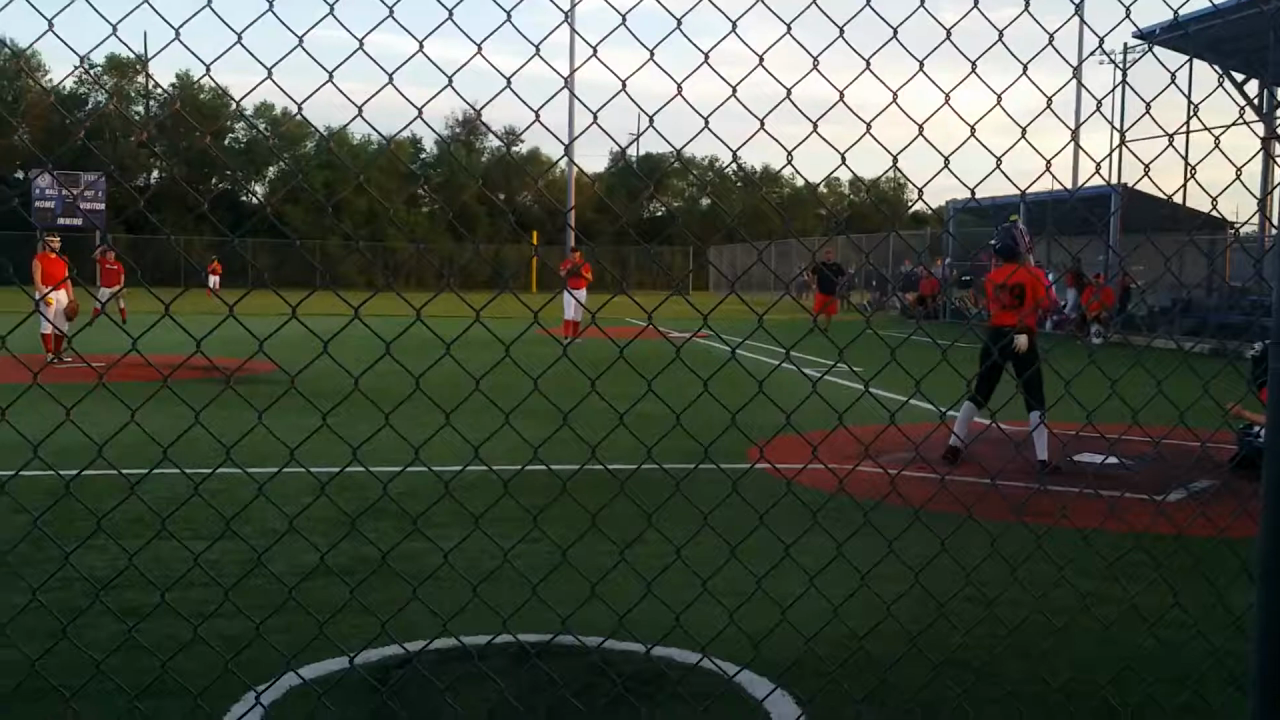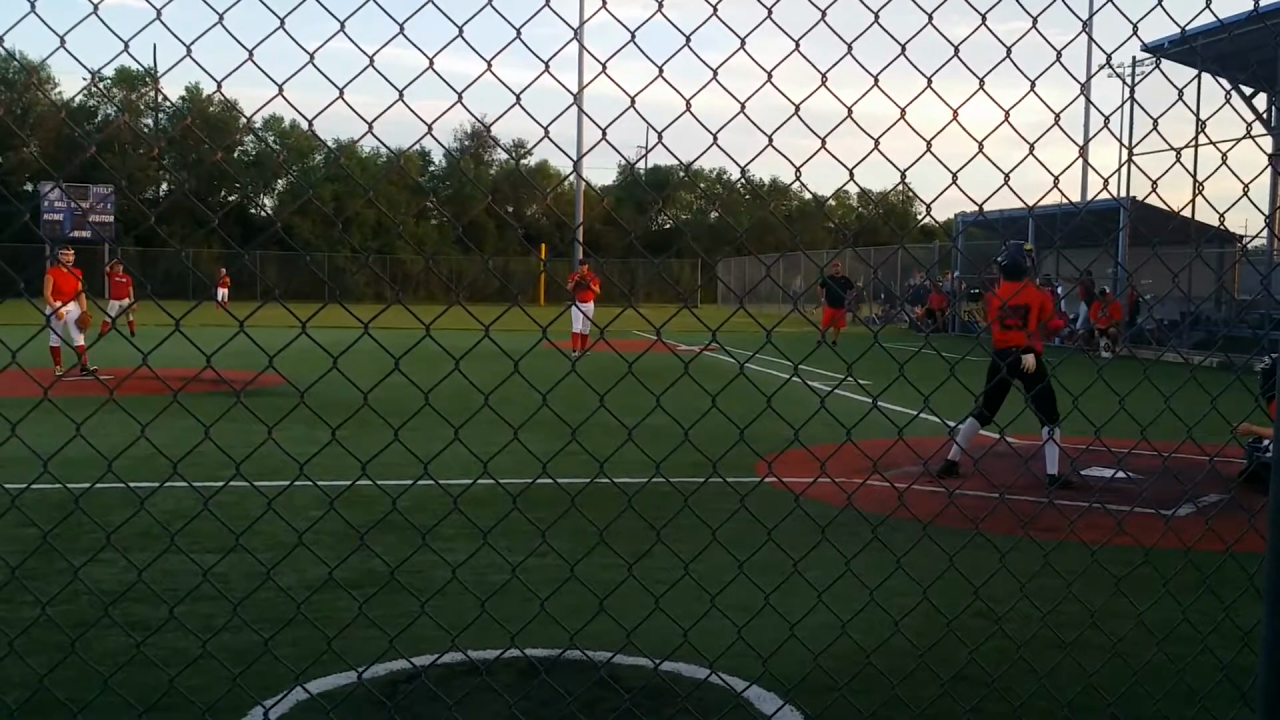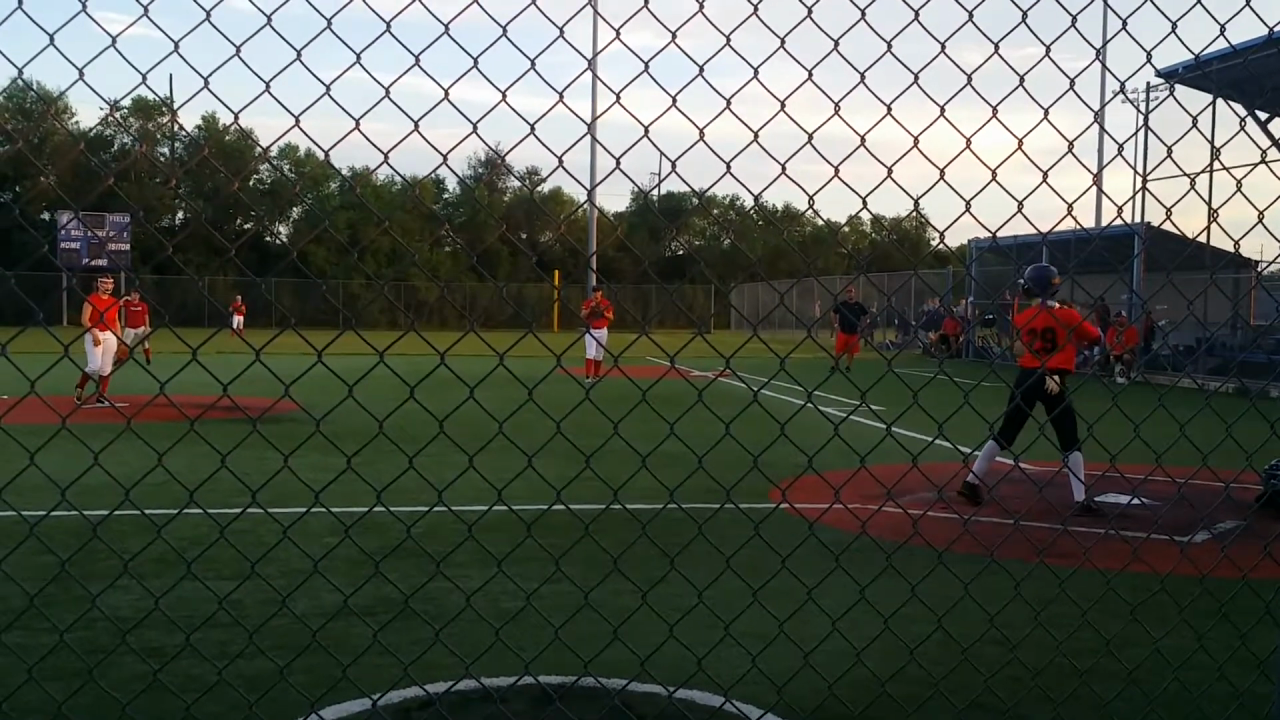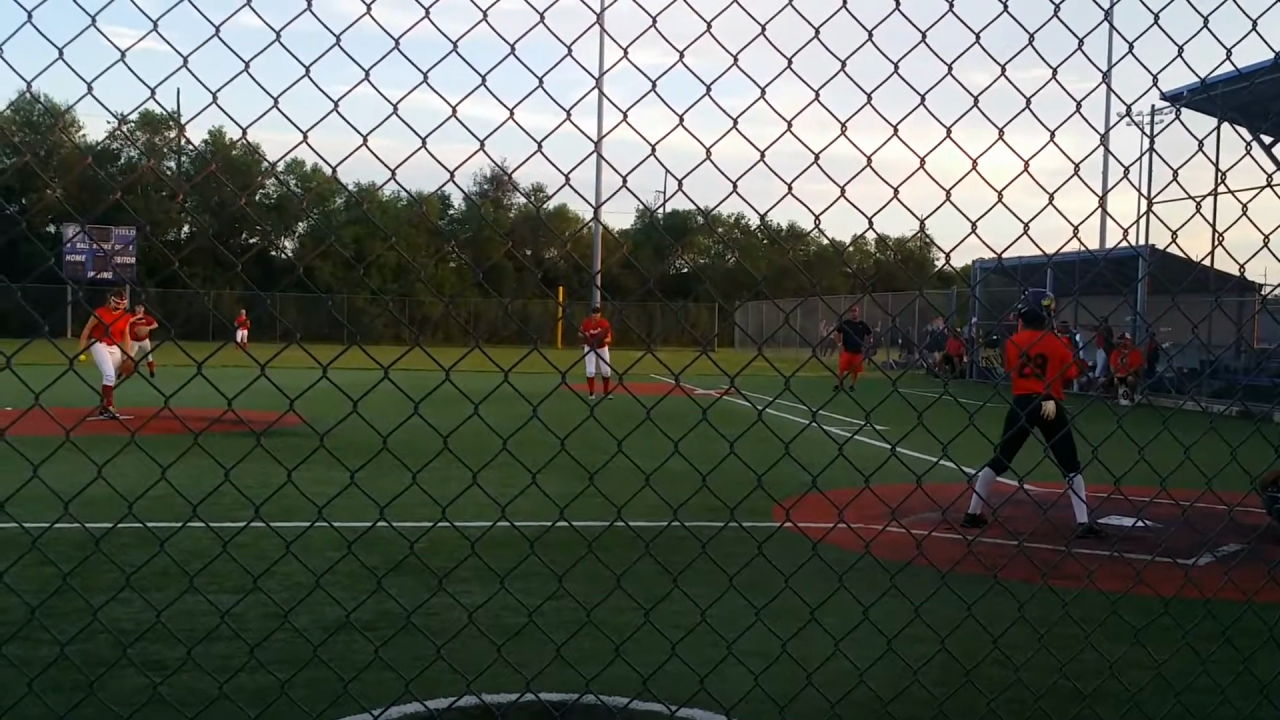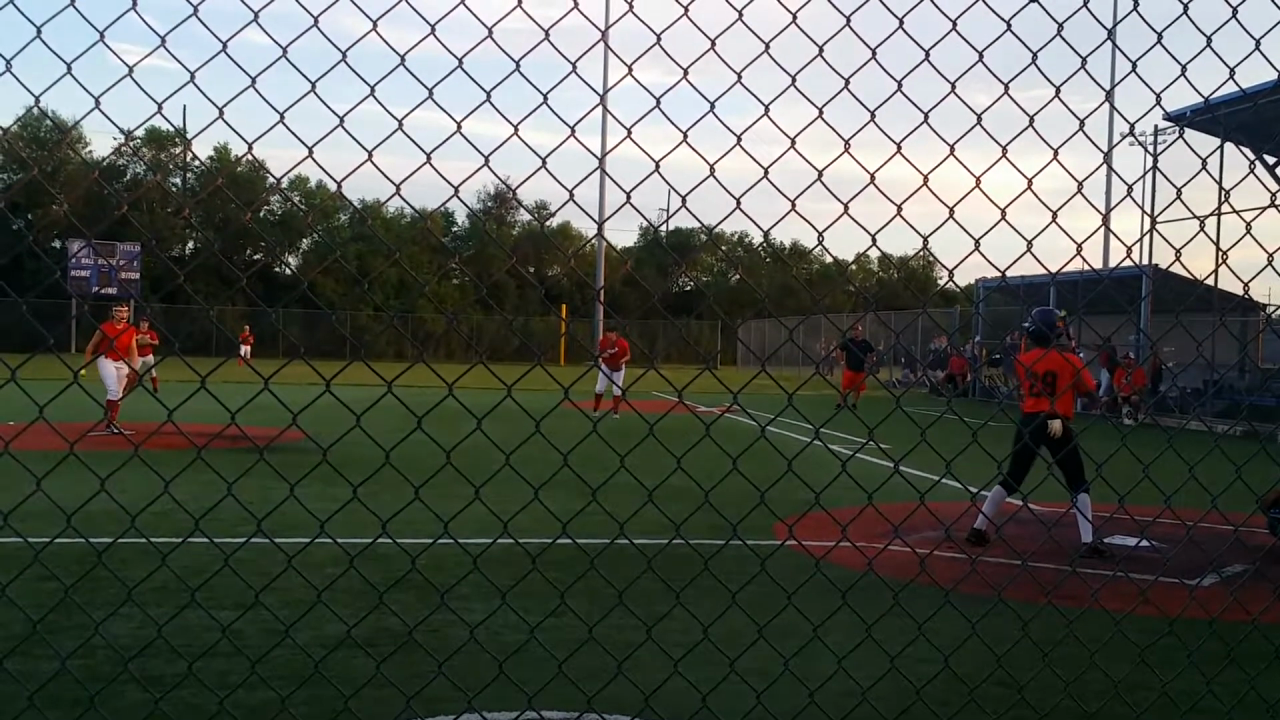
dt=1s
person 1, frame 1
left shoulder: (992, 278)
right shoulder: (1034, 275)
right elbow: (1046, 307)
left hip: (996, 336)
right hip: (1023, 339)
left knee: (979, 393)
right knee: (1035, 399)
left ankle: (954, 445)
right ankle: (1043, 460)
person 1, frame 2
left shoulder: (995, 295)
right shoulder: (1041, 295)
left elbow: (993, 328)
right elbow: (1054, 329)
left hip: (1002, 356)
right hip: (1029, 358)
left knee: (983, 412)
right knee: (1050, 416)
left ankle: (951, 461)
right ankle: (1053, 475)
person 1, frame 3
left shoulder: (1021, 318)
right shoulder: (1067, 316)
right elbow: (1096, 339)
left hip: (1025, 379)
right hip: (1053, 381)
left knee: (1004, 434)
right knee: (1070, 442)
left ankle: (971, 482)
right ankle: (1081, 500)
person 1, frame 4
left shoulder: (1013, 342)
right shoulder: (1059, 344)
right elbow: (1068, 378)
left hip: (1021, 405)
right hip: (1050, 406)
left knee: (999, 460)
right knee: (1071, 466)
left ankle: (973, 513)
right ankle: (1084, 523)
person 1, frame 5
left shoulder: (1023, 360)
right shoulder: (1068, 360)
right elbow: (1090, 392)
left hip: (1028, 423)
right hip: (1058, 425)
left knee: (1010, 479)
right knee: (1078, 484)
left ankle: (978, 529)
right ankle: (1089, 542)
